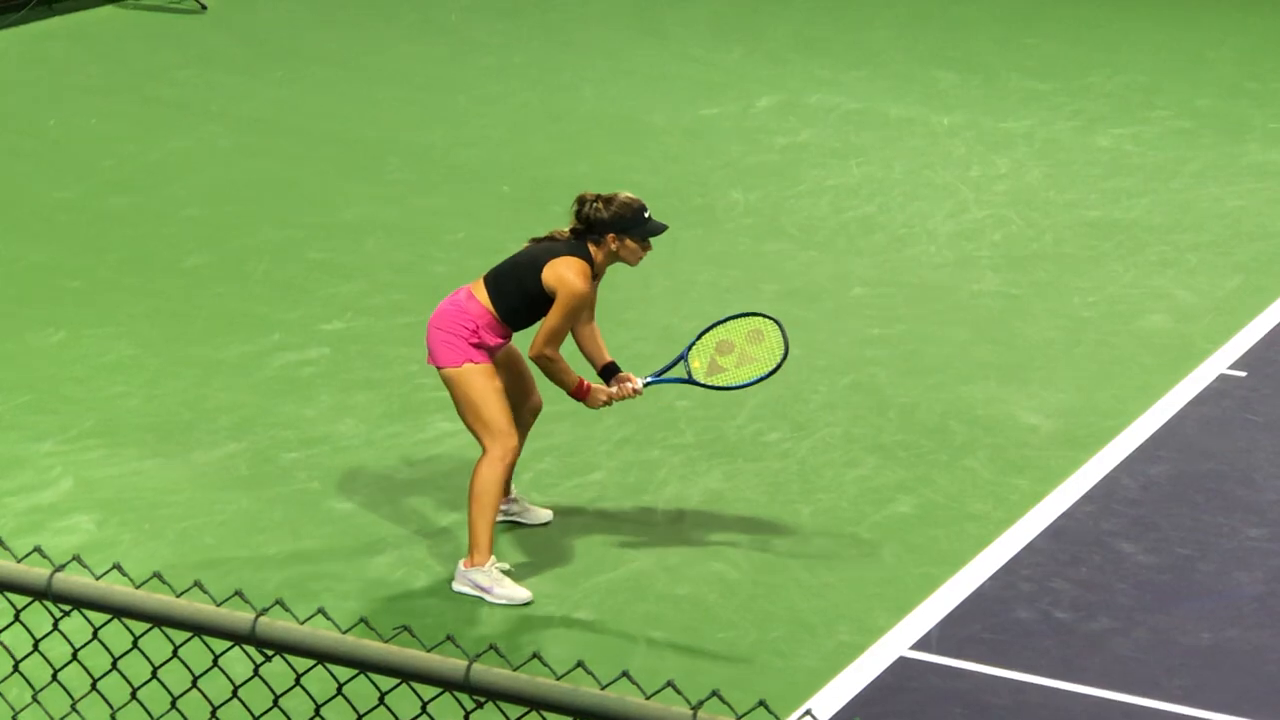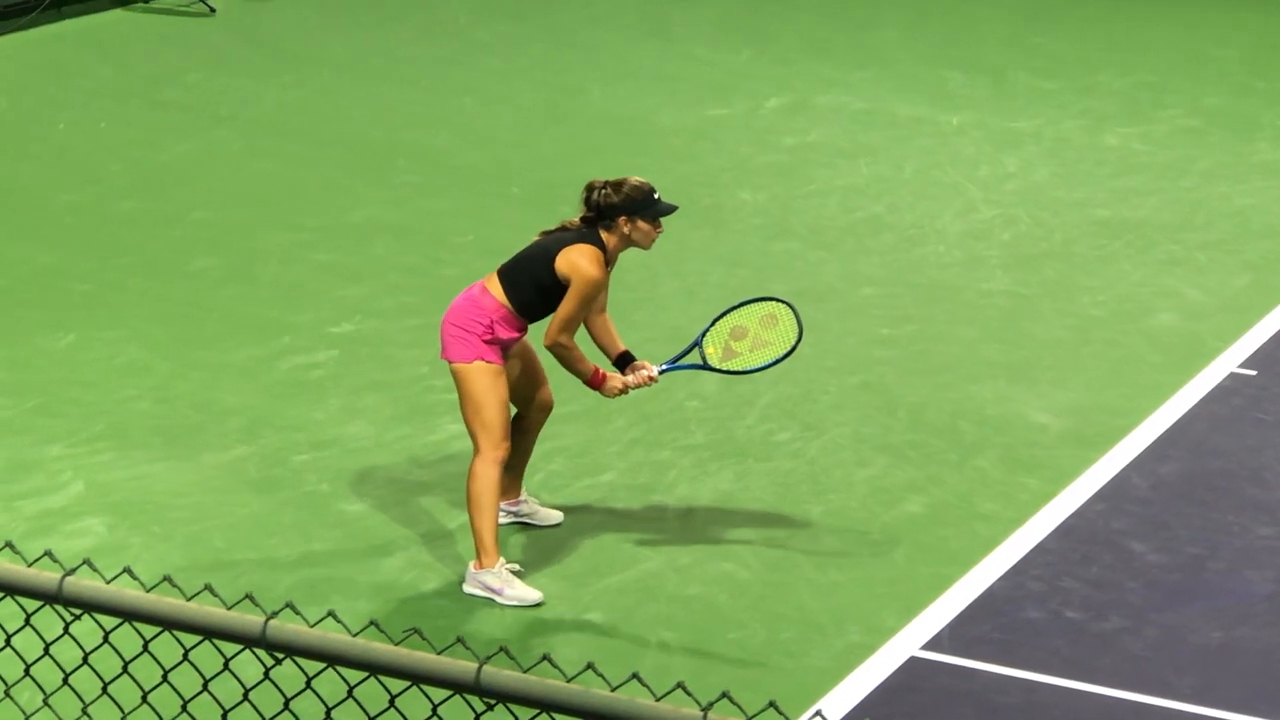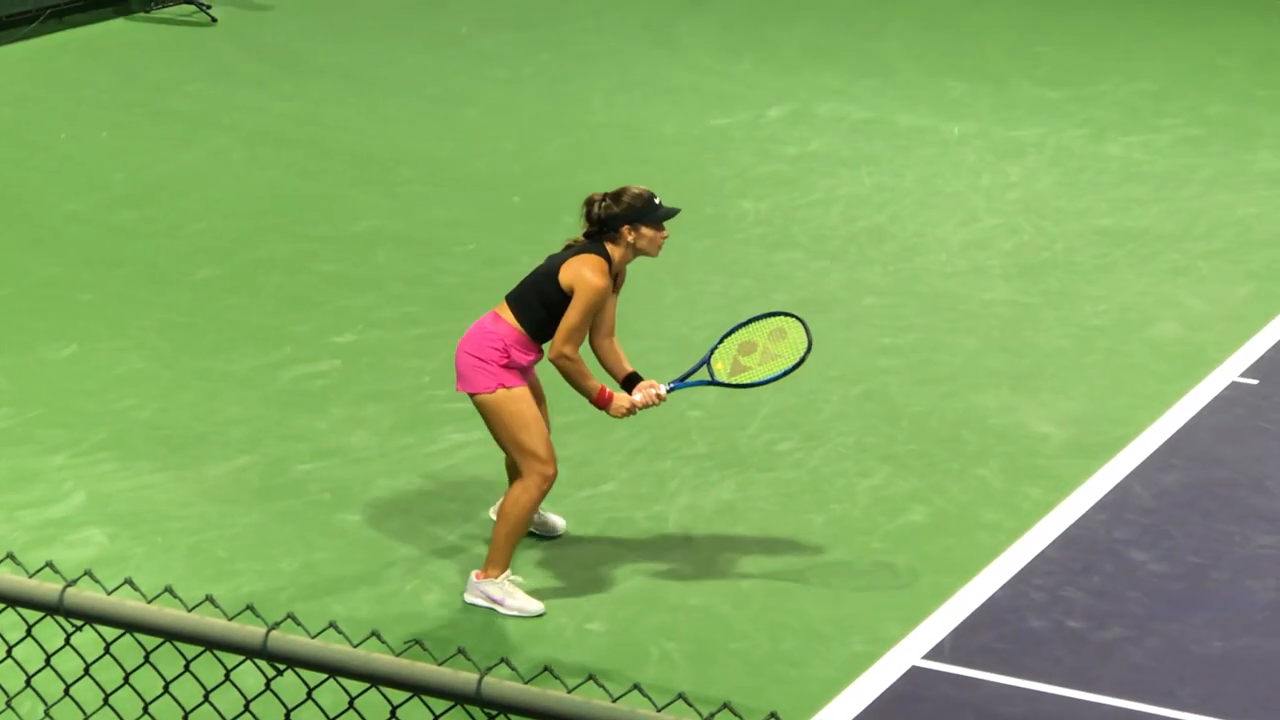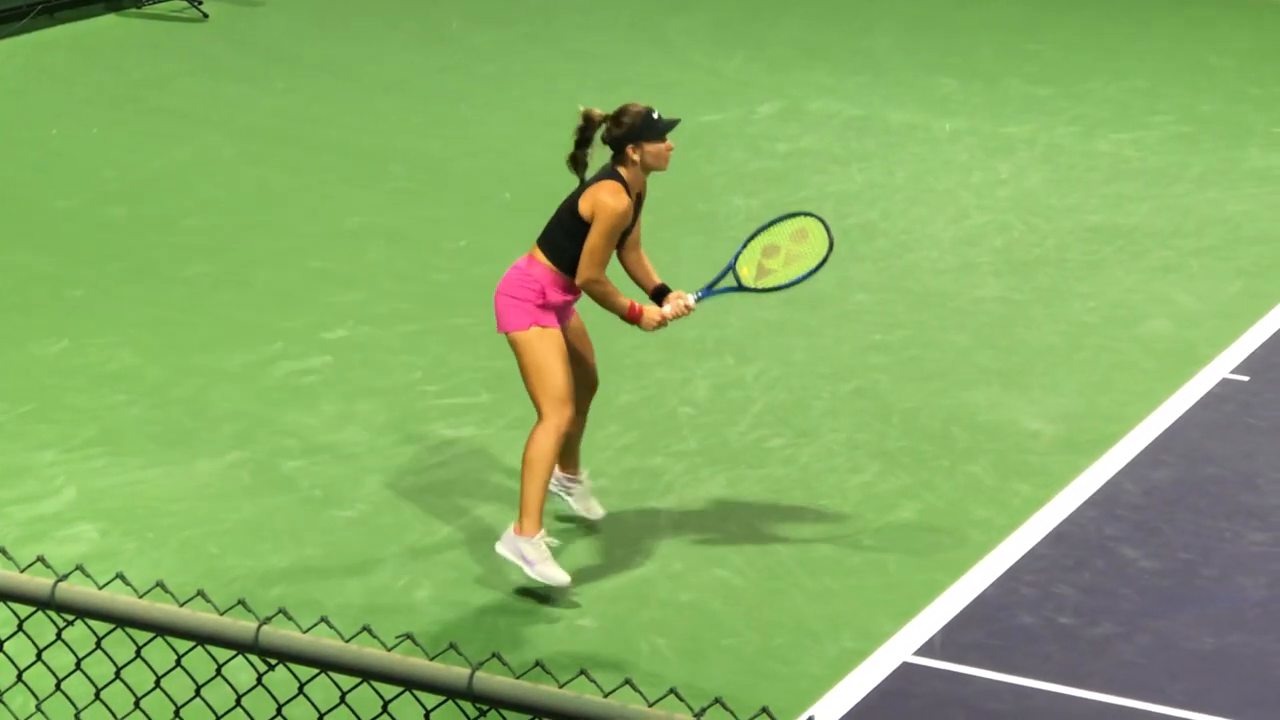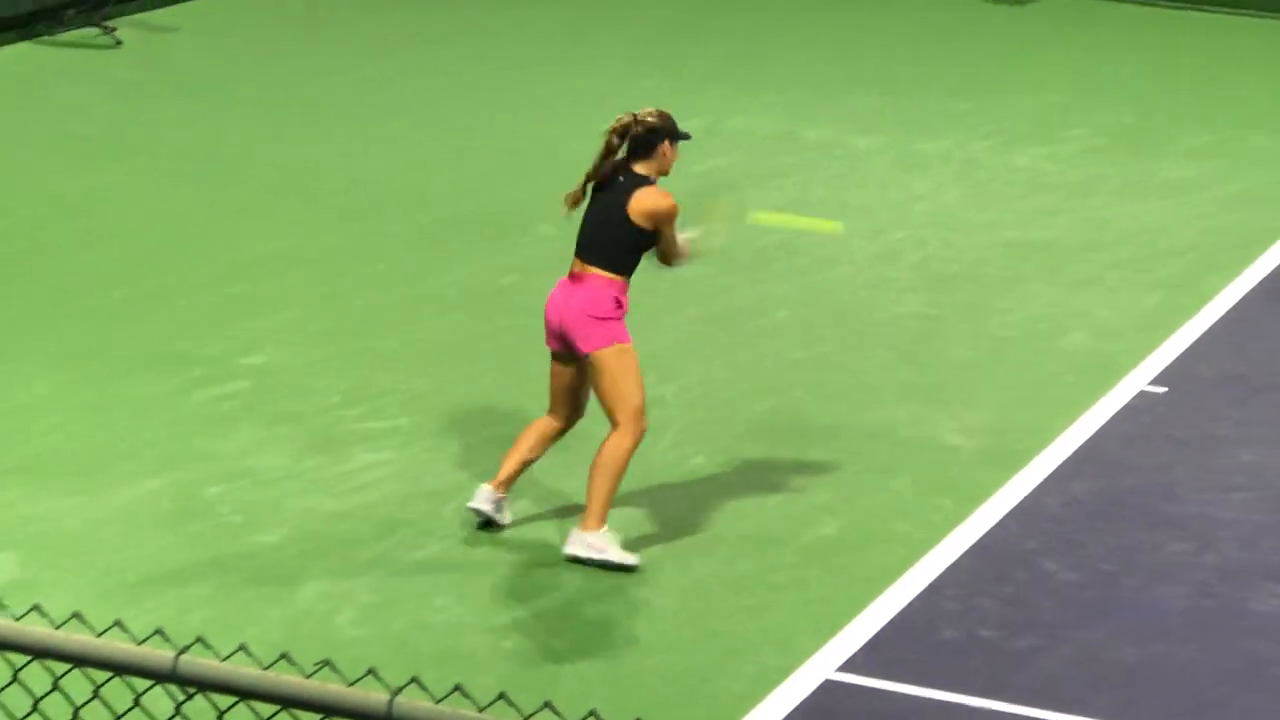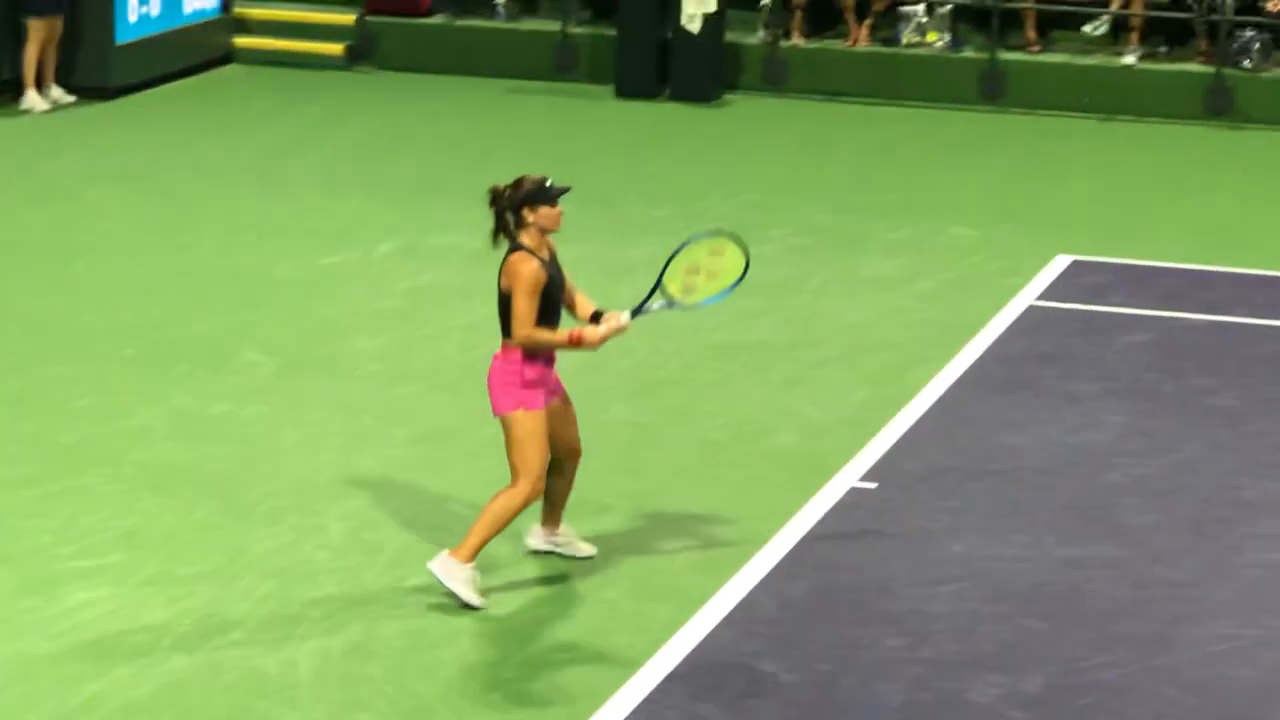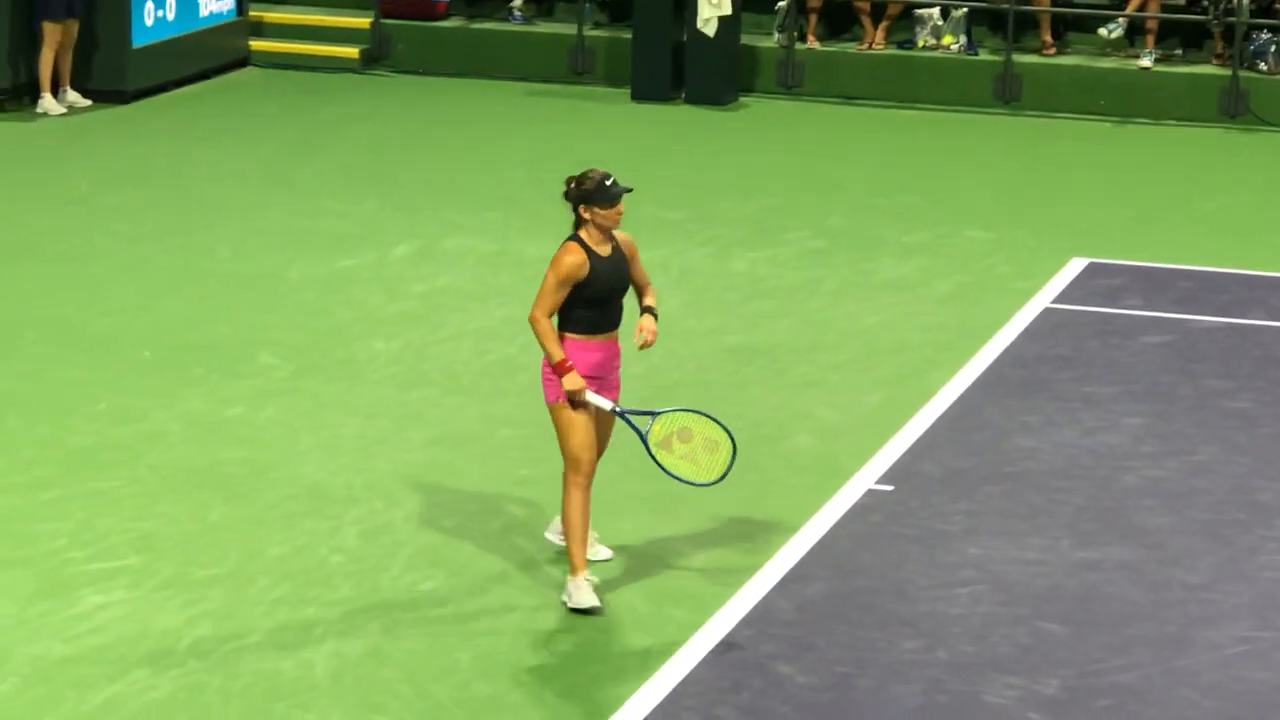
dt=0.7s
person 1, frame 1
left shoulder: (587, 255)
right shoulder: (575, 278)
left elbow: (583, 324)
right elbow: (543, 351)
left wrist: (611, 374)
right wrist: (584, 391)
left hip: (481, 329)
right hip: (461, 334)
left knee: (527, 406)
right knee: (502, 445)
left ankle: (500, 499)
right ankle: (475, 568)
person 1, frame 2
left shoulder: (598, 244)
right shoulder: (589, 265)
left elbow: (595, 315)
right elbow: (558, 339)
left wrist: (626, 362)
right wrist: (599, 380)
left hip: (498, 327)
right hip: (475, 329)
left knee: (538, 405)
right knee: (494, 446)
left ankle: (509, 499)
right ankle: (486, 569)
person 1, frame 3
left shoulder: (611, 265)
right shoulder: (594, 276)
left elbow: (602, 338)
right elbow: (563, 352)
left wrist: (633, 383)
right wrist: (605, 399)
left hip: (509, 353)
right hip: (491, 358)
left knee: (529, 443)
right knee: (541, 470)
left ankle: (514, 511)
right ankle: (488, 581)
person 1, frame 4
left shoulder: (633, 184)
right shoulder: (613, 199)
left elbow: (629, 250)
right elbow: (591, 278)
left wrist: (662, 295)
right wrist: (637, 314)
left hip: (554, 296)
right hip: (529, 296)
left knee: (585, 387)
right knee: (558, 413)
left ankle: (568, 476)
right ankle: (525, 536)
person 1, frame 5
left shoulder: (610, 174)
right shoulder: (656, 200)
right elbow: (670, 254)
left wrist: (662, 240)
right wrist: (672, 245)
left hip: (563, 300)
right hip: (592, 311)
left knee: (563, 414)
right knee: (630, 424)
left ankle: (494, 492)
right ankle: (589, 532)
person 1, frame 6
left shoulder: (546, 248)
right shoulder: (525, 266)
left elbow: (572, 299)
right elbow: (525, 335)
left wrist: (601, 320)
right wrist: (579, 339)
left hip: (539, 374)
right hip: (519, 376)
left knee: (568, 453)
right knee: (528, 484)
left ankle: (550, 531)
right ankle: (457, 561)
person 1, frame 7
left shoulder: (624, 243)
right shoulder: (571, 258)
left elbow: (645, 285)
right elbow: (539, 317)
left wrist: (649, 314)
right wrist: (564, 369)
left hip: (606, 362)
right hip: (570, 367)
left knee: (591, 457)
right knee: (580, 468)
left ankle: (566, 528)
right ankle: (577, 577)
